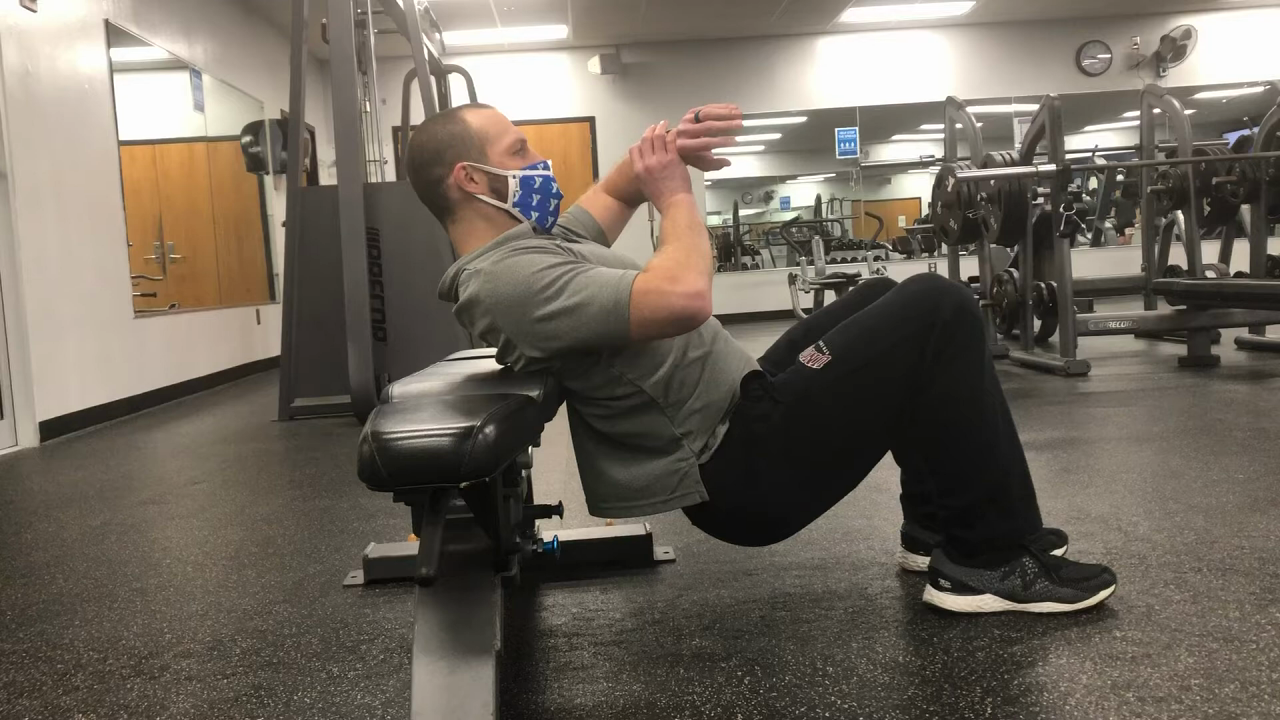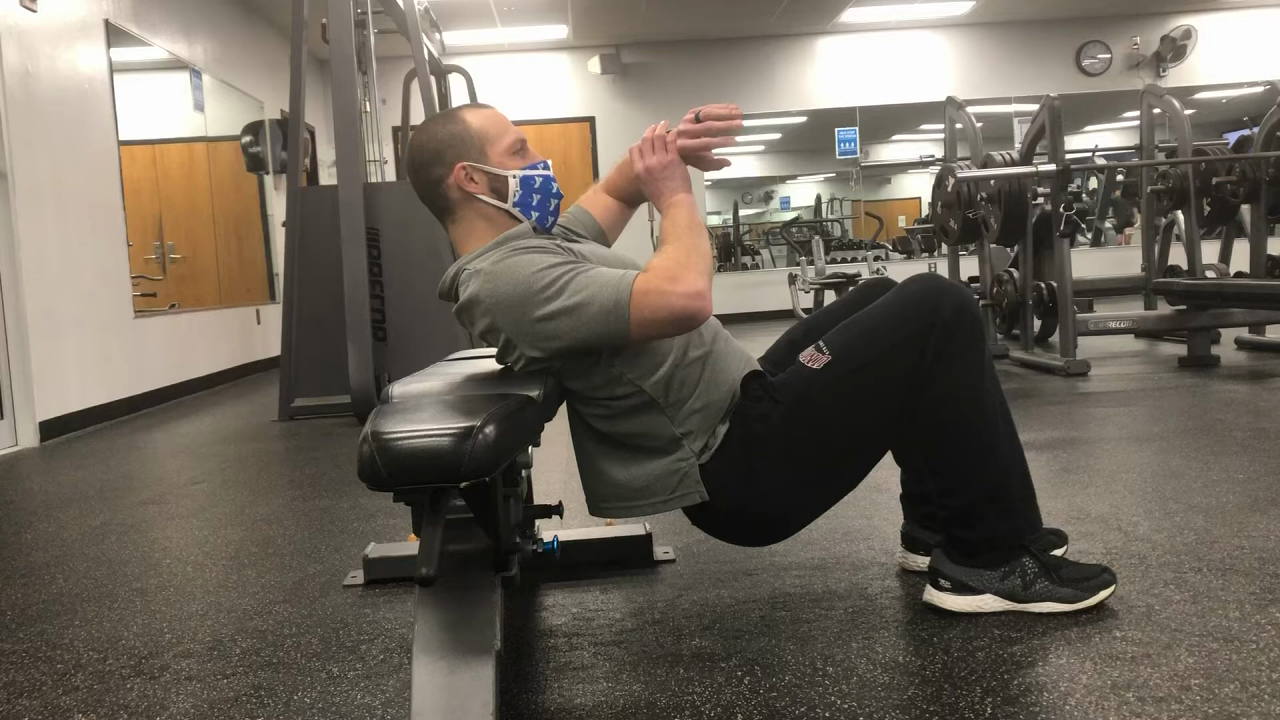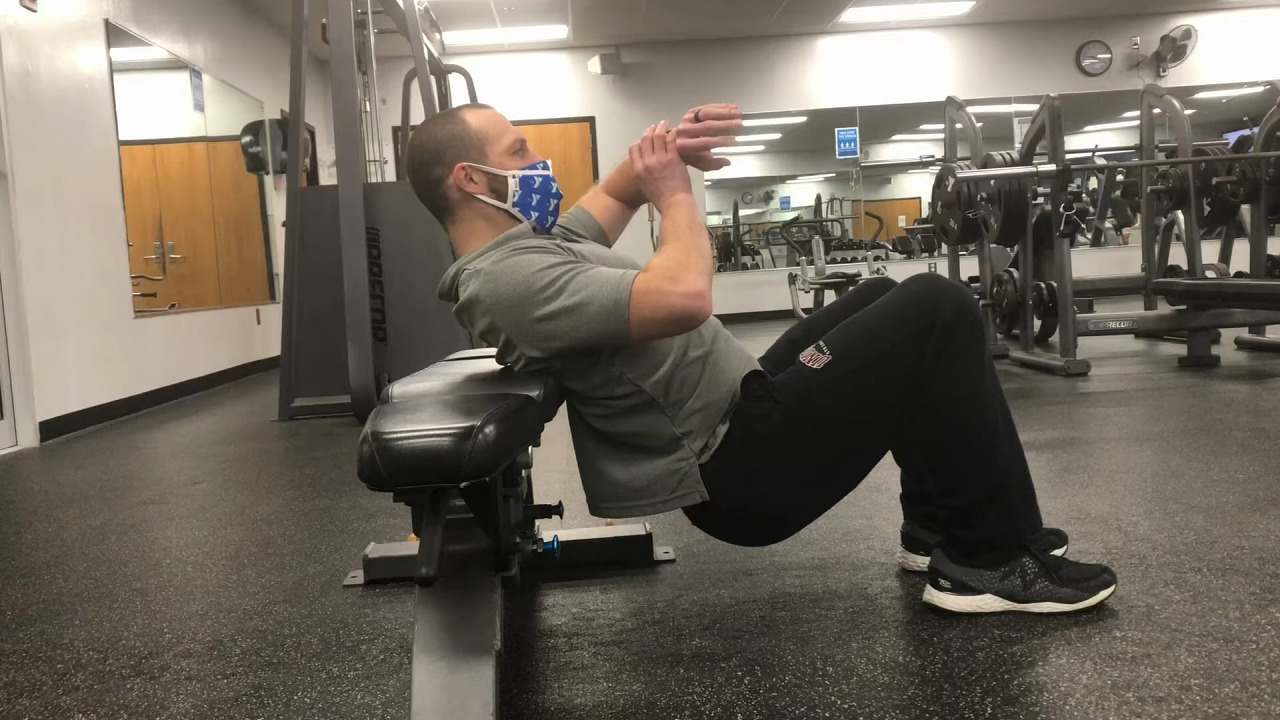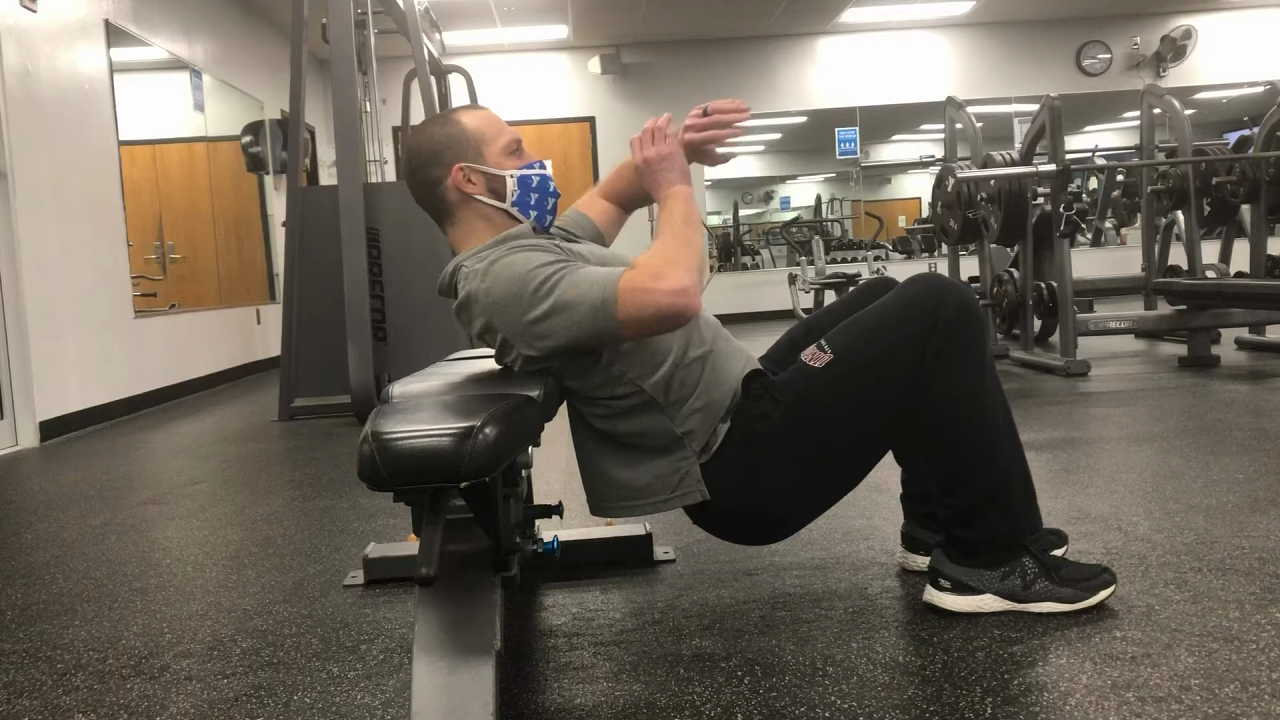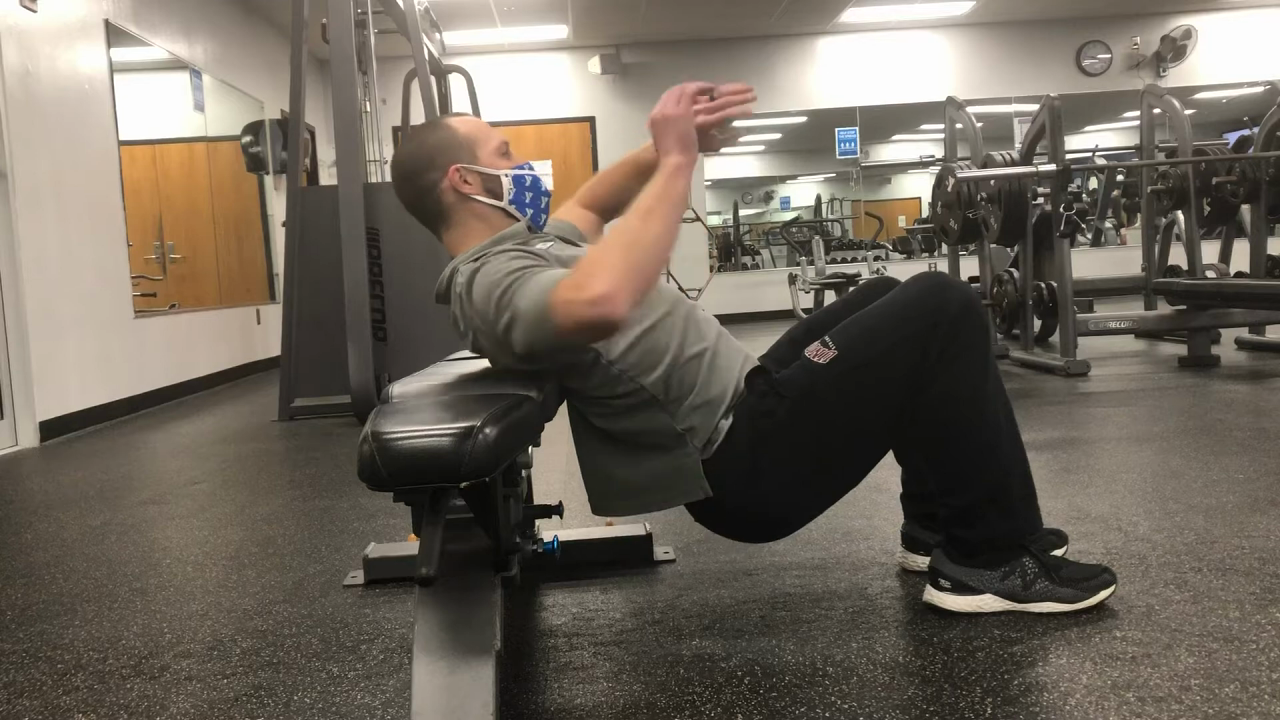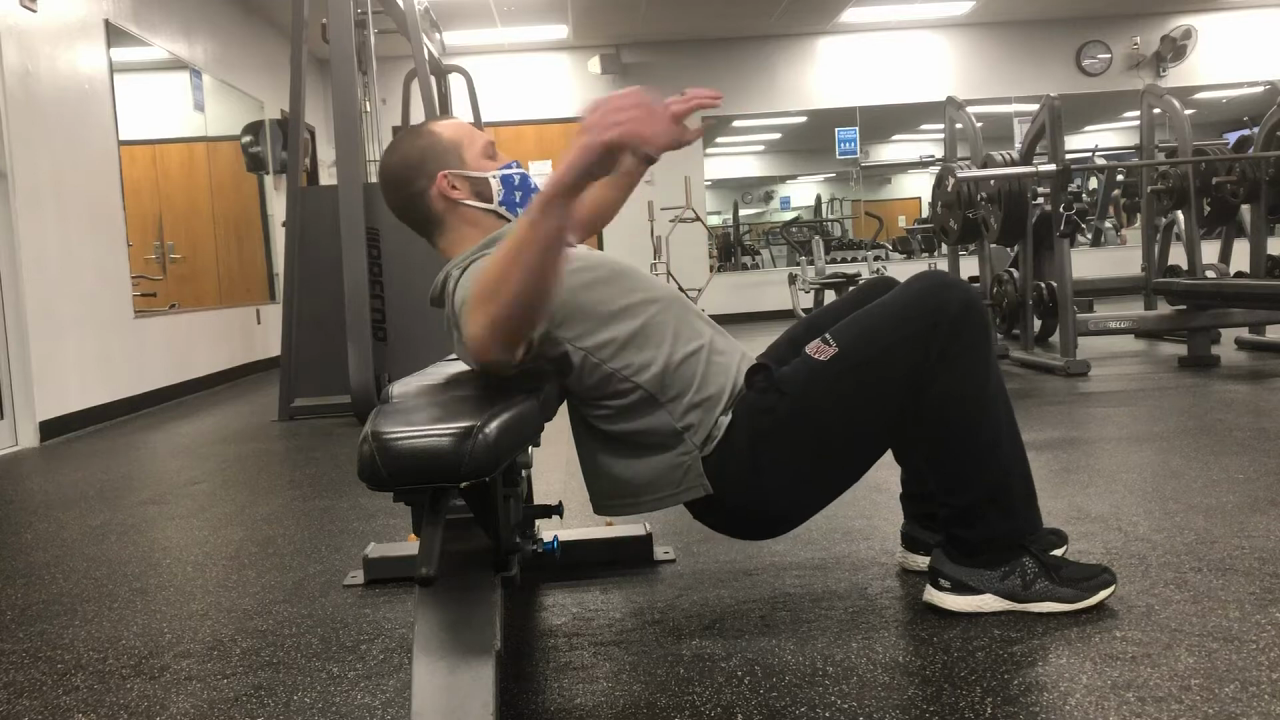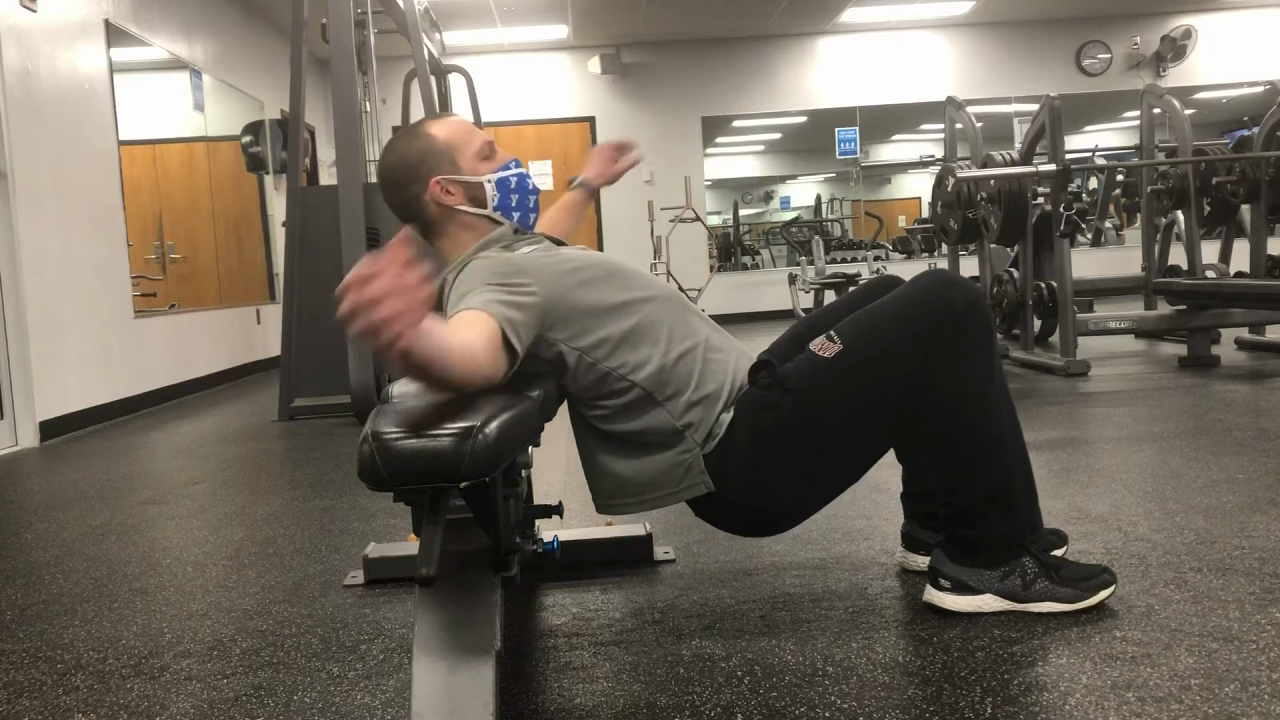
dt=0.2s
person 1, frame 1
left shoulder: (530, 244)
right shoulder: (512, 278)
left elbow: (616, 189)
right elbow: (683, 296)
left wrist: (672, 139)
right wrist: (676, 192)
left hip: (740, 412)
right hip: (744, 464)
left knee: (886, 298)
right knee: (937, 310)
left ankle: (935, 526)
right ankle: (989, 561)
person 1, frame 2
left shoulder: (530, 242)
right shoulder: (511, 278)
left elbow: (617, 187)
right elbow: (683, 297)
left wrist: (672, 141)
right wrist: (676, 192)
left hip: (740, 411)
right hip: (743, 466)
left knee: (888, 300)
right knee: (936, 310)
left ankle: (935, 527)
right ankle: (988, 562)
person 1, frame 3
left shoulder: (531, 243)
right shoulder: (511, 280)
left elbow: (619, 190)
right elbow: (684, 297)
left wrist: (673, 144)
right wrist: (676, 193)
left hip: (741, 411)
right hip: (743, 465)
left knee: (888, 299)
right knee: (936, 310)
left ankle: (936, 526)
right ankle: (991, 561)
person 1, frame 4
left shoulder: (528, 244)
right shoulder: (509, 277)
left elbow: (612, 196)
right elbow: (671, 294)
left wrist: (673, 148)
right wrist: (677, 186)
left hip: (742, 412)
right hip: (743, 464)
left knee: (888, 299)
right knee: (938, 309)
left ankle: (936, 527)
right ankle: (989, 562)
person 1, frame 5
left shoulder: (515, 248)
right shoulder: (497, 281)
left elbow: (589, 208)
right elbow: (606, 301)
left wrist: (676, 141)
right wrist: (674, 161)
left hip: (742, 410)
right hip: (744, 460)
left knee: (889, 298)
right knee: (941, 308)
left ankle: (937, 528)
right ankle: (990, 562)
person 1, frame 6
left shoulder: (512, 253)
right shoulder: (493, 273)
left elbow: (566, 220)
right elbow: (494, 339)
left wrist: (643, 149)
right wrist: (575, 168)
left hip: (744, 411)
right hip: (749, 457)
left knee: (890, 298)
right knee: (943, 309)
left ankle: (938, 525)
right ankle: (987, 561)
person 1, frame 7
left shoulder: (507, 253)
right shoulder: (488, 279)
right elbow: (467, 350)
left wrist: (589, 181)
right wrist: (405, 332)
left hip: (744, 404)
right hip: (748, 455)
left knee: (896, 297)
right knee: (948, 308)
left ankle: (938, 528)
right ankle: (988, 560)
